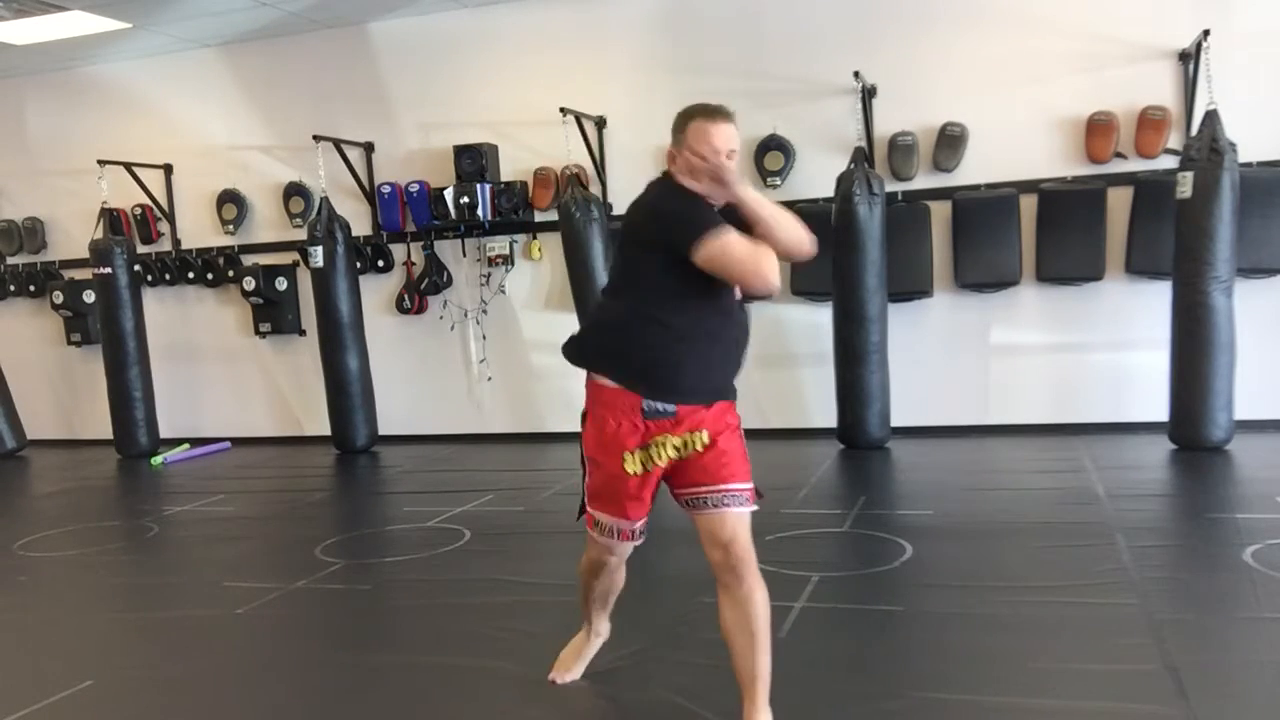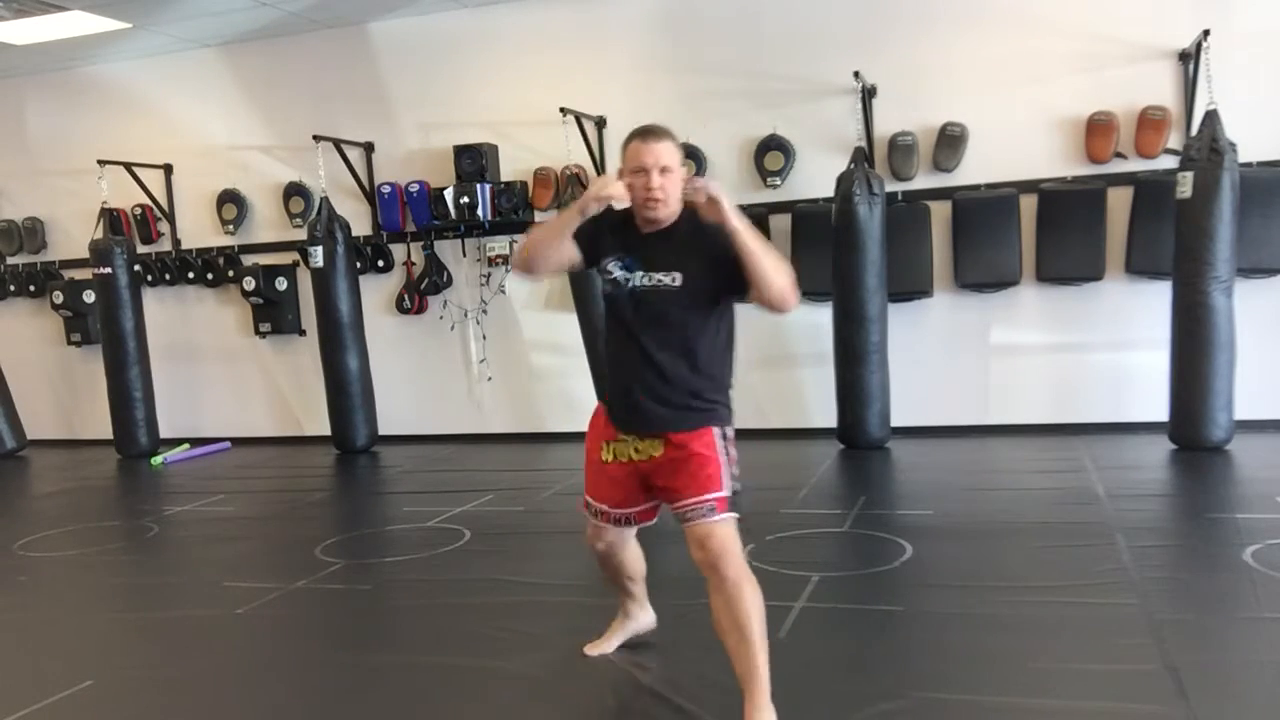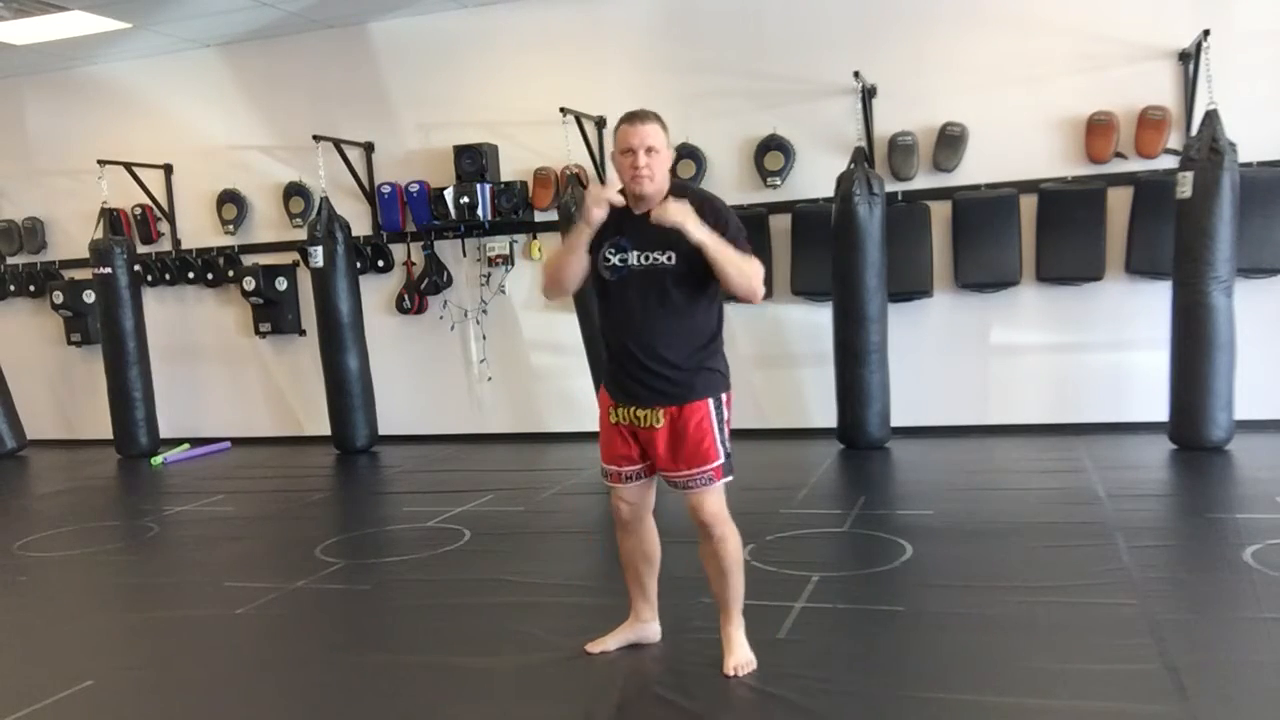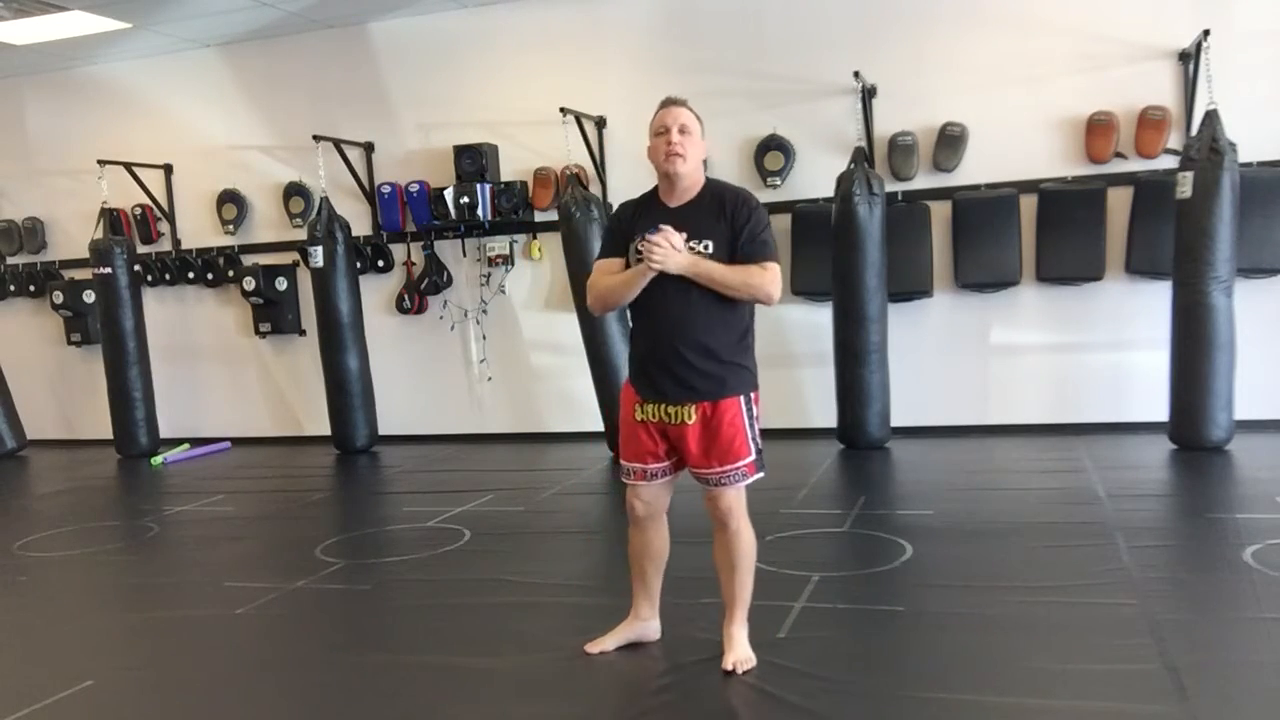
dt=0.5s
person 1, frame 1
left shoulder: (727, 210)
right shoulder: (663, 204)
left elbow: (799, 245)
right elbow: (756, 268)
left wrist: (737, 191)
right wrist: (762, 265)
left hip: (705, 409)
right hip: (628, 405)
left knee: (733, 553)
right knee: (607, 548)
right ankle: (592, 629)
person 1, frame 2
left shoulder: (712, 235)
right shoulder: (606, 228)
left elbow: (782, 298)
right elbow: (528, 263)
left wrist: (731, 221)
right wrist: (585, 208)
left hip: (693, 424)
right hip: (619, 420)
left knee: (718, 552)
right knee: (607, 540)
right ankle: (637, 612)
person 1, frame 3
left shoulder: (704, 208)
right shoulder: (604, 216)
left elbow: (752, 286)
right elbow: (555, 287)
left wrist: (697, 231)
right wrist: (585, 226)
left hip: (692, 392)
right hip: (623, 393)
left knee: (709, 515)
right knee: (628, 507)
left ankle: (734, 629)
right ankle: (644, 618)
person 1, frame 4
left shoulder: (737, 206)
right shoulder: (629, 218)
left elbow: (768, 287)
right elbow: (597, 299)
left wrist: (685, 262)
right wrist: (646, 267)
left hip: (721, 389)
right hip: (647, 391)
left knee: (727, 510)
right knee: (642, 506)
left ankle: (736, 628)
right ankle: (643, 617)
